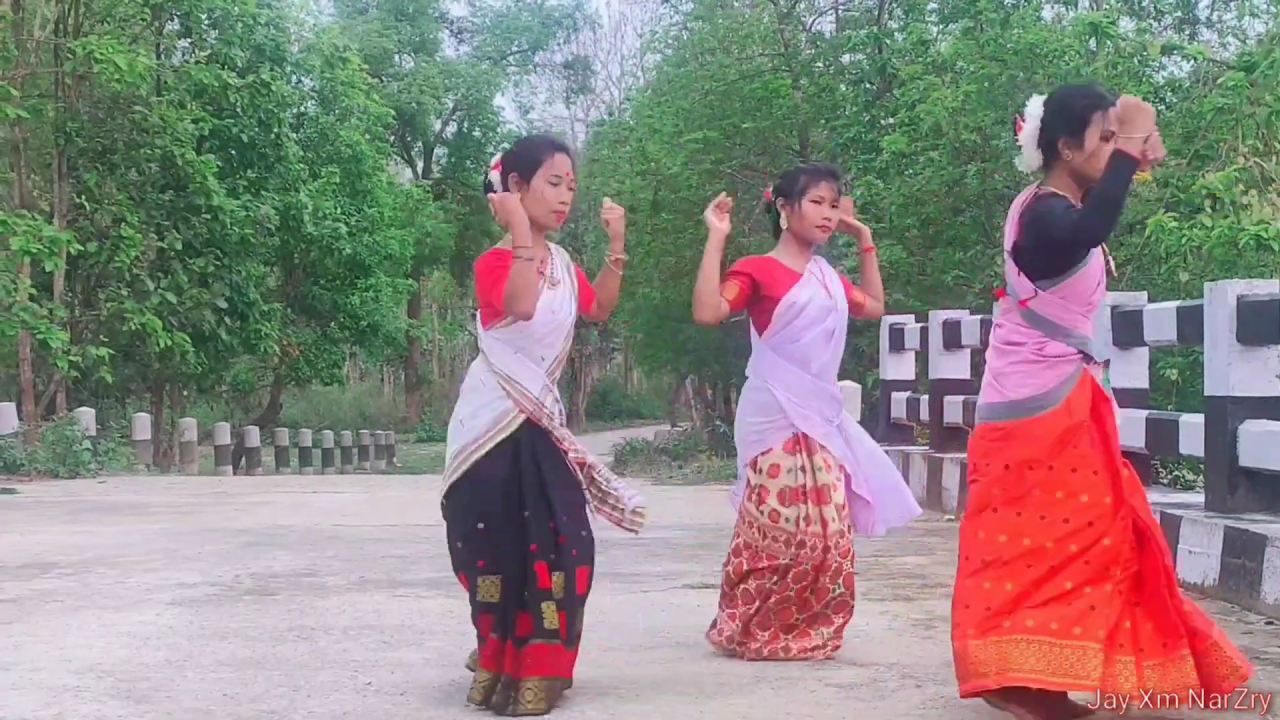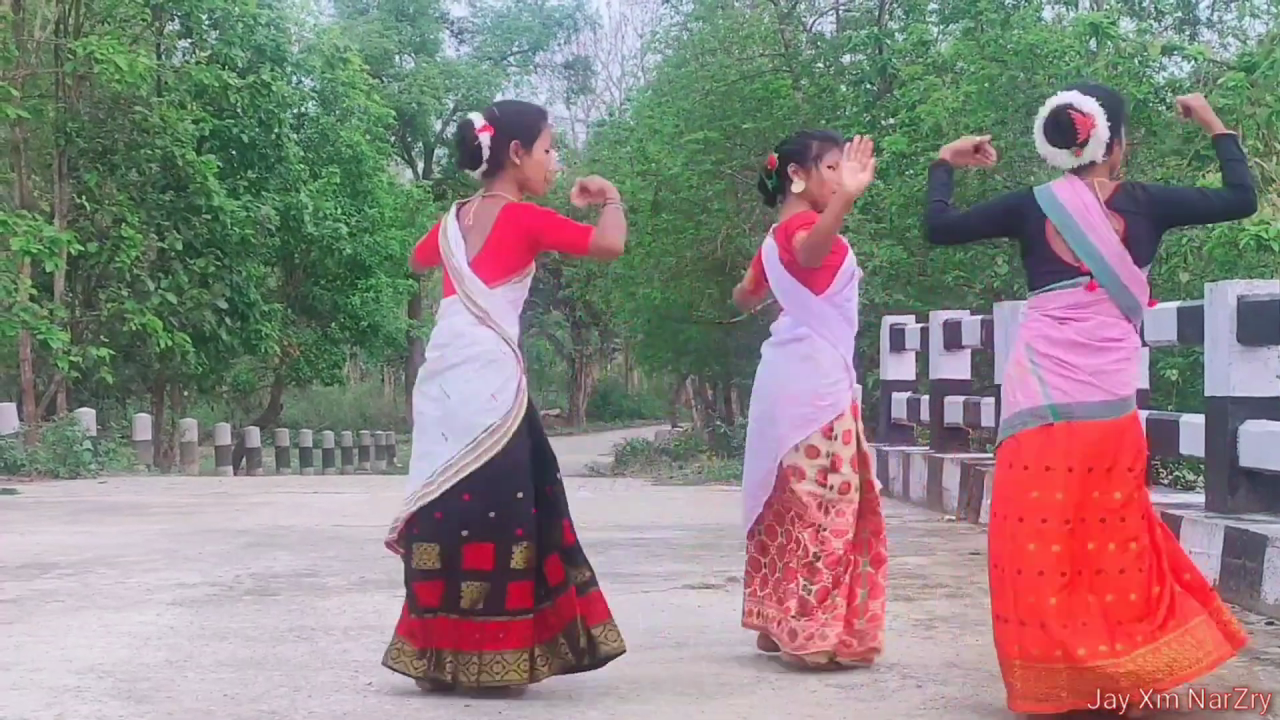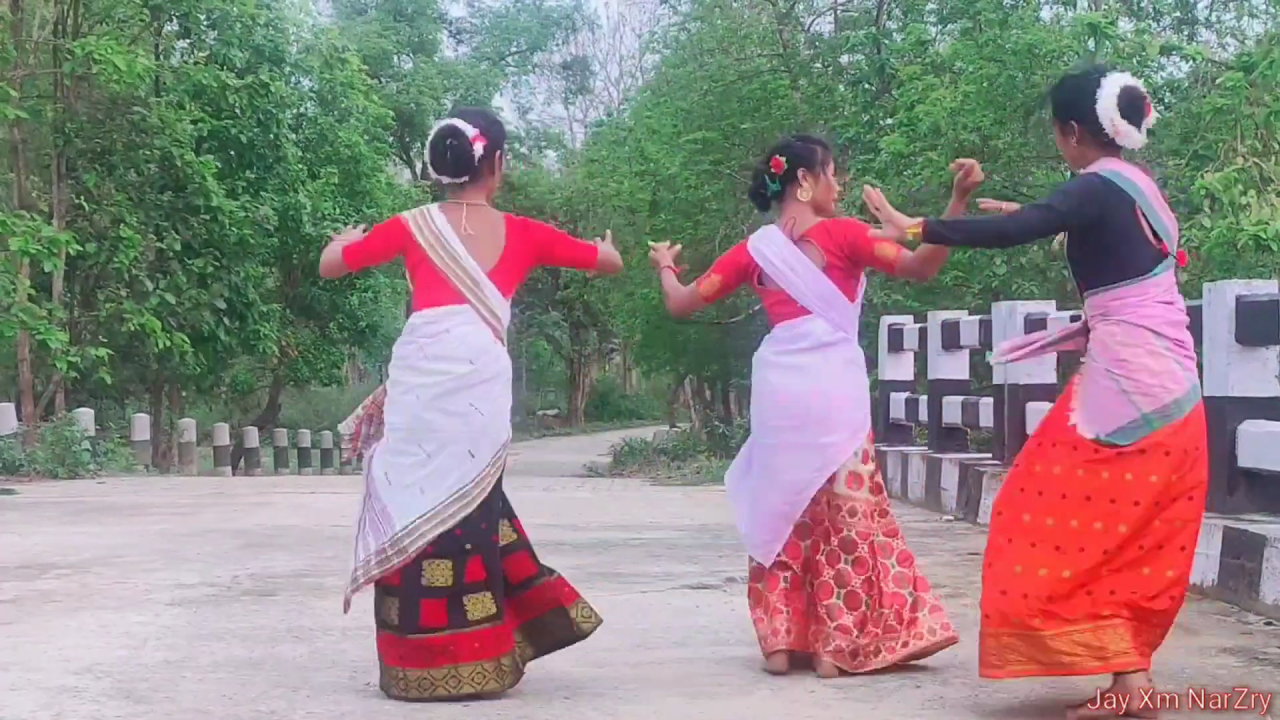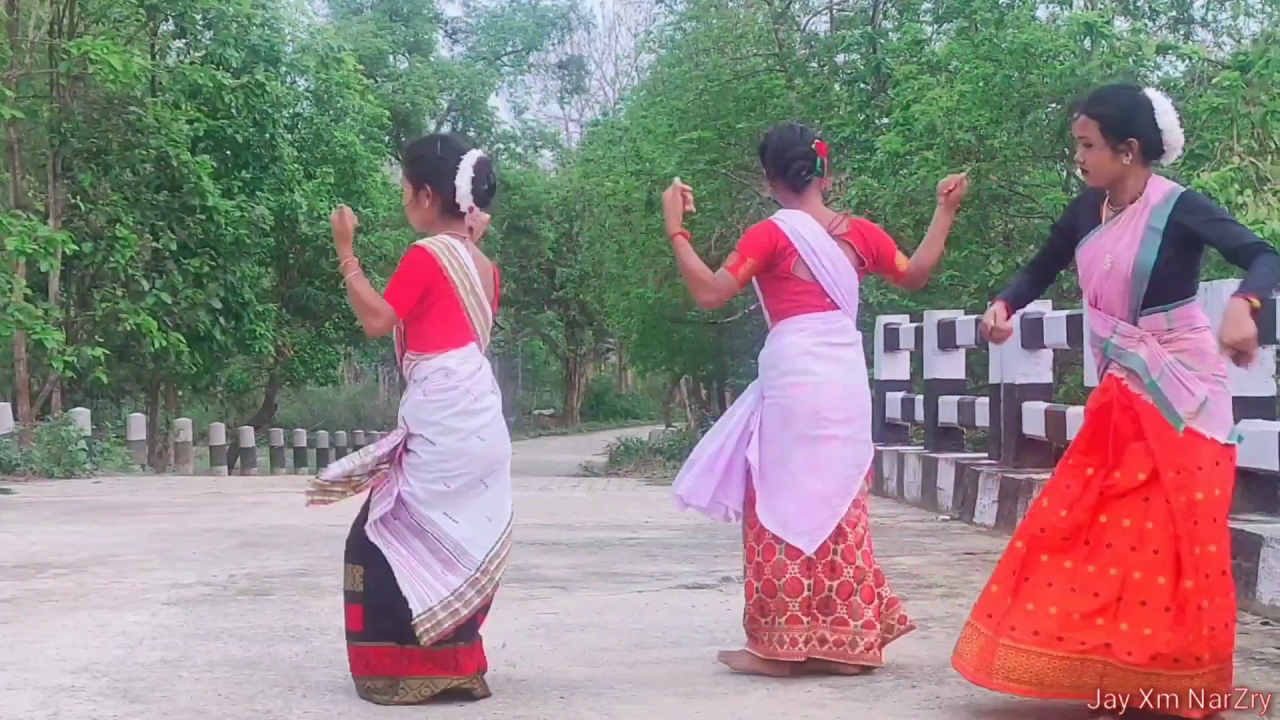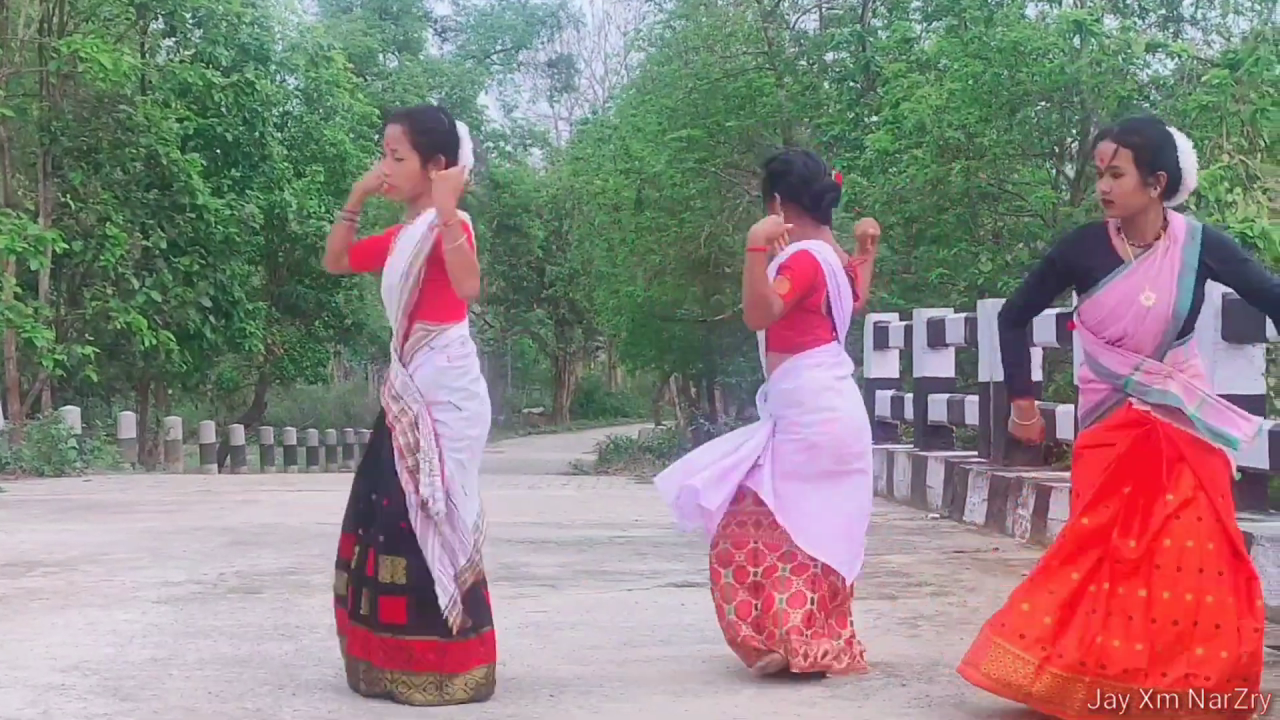
dt=0.2s
person 1, frame 1
left shoulder: (1051, 203)
right shoulder: (1053, 215)
right elbow: (1090, 230)
left wrist: (1131, 160)
right wrist: (1130, 154)
left hip: (1062, 397)
right hip: (1043, 400)
left knee: (1104, 529)
right knee: (1083, 533)
person 1, frame 2
left shoulder: (1030, 203)
right shoulder: (1144, 203)
left elbow: (938, 229)
right elbow: (1241, 200)
left wrist: (943, 164)
right wrist: (1216, 128)
left hip: (1036, 400)
right hip: (1106, 403)
left knee: (1040, 545)
right knee: (1108, 538)
person 1, frame 3
left shoulder: (1096, 188)
right shoulder: (1136, 183)
left elbow: (1021, 229)
left wrist: (918, 229)
right wrist: (1023, 212)
left hip: (1128, 384)
right hip: (1164, 384)
left knee: (1076, 529)
right knee: (1131, 538)
person 1, frame 4
left shoulder: (1182, 208)
right shoulder: (1085, 210)
right elbow: (1041, 270)
right wrist: (1004, 305)
left hip: (1181, 396)
right hip: (1120, 393)
left knee: (1178, 542)
right knee: (1087, 529)
person 1, frame 5
left shoulder: (1200, 243)
right shoulder: (1083, 247)
right elbow: (1015, 316)
right wrist: (1022, 401)
left hip: (1185, 424)
right hip: (1110, 426)
left knee: (1199, 564)
right knee: (1106, 556)
person 2, frame 1
left shoulder: (561, 260)
right shoulder: (495, 260)
left elbow: (600, 309)
right elbow: (522, 308)
left wrist: (616, 244)
right wrist: (519, 233)
left hip: (539, 419)
right hip: (493, 421)
left knee: (562, 540)
right knee: (501, 545)
left ankle: (529, 669)
right ankle: (519, 671)
person 2, frame 2
left shoulder: (456, 216)
right shoulder: (521, 217)
left elbow: (418, 260)
right elbow: (610, 245)
right wrist: (610, 197)
left hip: (451, 375)
right hip: (488, 381)
left knee: (456, 511)
right knee: (501, 508)
left ankle: (437, 648)
right ankle: (497, 653)
person 2, frame 3
left shoulder: (411, 225)
right shoulder: (521, 233)
left elbow: (330, 266)
right elbow: (606, 262)
left wrist: (344, 235)
right wrist: (609, 248)
left hip: (419, 381)
right hip: (480, 384)
left knee: (417, 513)
right knee: (467, 512)
left ankle: (422, 666)
right ankle: (471, 663)
person 2, frame 4
left shoulder: (425, 256)
right shoulder: (477, 261)
left elbow: (378, 322)
left wrist: (346, 253)
left hip: (442, 421)
right hip: (472, 419)
left knee: (388, 536)
right knee: (440, 539)
left ankle: (412, 669)
right ankle: (449, 664)
person 2, frame 5
left shoulder: (451, 226)
right shoulder: (403, 233)
left elbow: (466, 289)
right elbow: (336, 261)
left wrist: (444, 208)
right wrist: (357, 195)
left hip: (441, 394)
right hip: (411, 394)
left knee: (429, 520)
right knee: (382, 515)
left ankle: (441, 669)
right ankle: (411, 660)
person 3, frame 1
left shoulder: (829, 276)
right shoulder: (757, 269)
left elbow: (874, 307)
right elbow: (708, 312)
left wrist: (865, 242)
right wrist: (715, 239)
left hip: (820, 421)
right hip: (775, 421)
left knee: (829, 538)
right knee: (780, 537)
left ankle: (804, 634)
right ankle: (745, 630)
person 3, frame 2
left shoulder: (781, 238)
right shoulder: (803, 224)
left elbow: (743, 297)
right elbow: (812, 250)
right wrist: (848, 196)
left hip: (800, 387)
right hip: (816, 387)
left knee: (792, 509)
right knee: (830, 510)
left ankle: (784, 625)
right ankle: (814, 633)
person 3, frame 3
left shoulder: (753, 248)
right shoulder: (841, 233)
left elbow: (681, 305)
right elbow: (919, 266)
left wrist: (664, 268)
right wrist: (959, 200)
left hip: (778, 389)
right hip: (834, 390)
left knee: (785, 518)
right knee: (848, 520)
left ankle: (782, 641)
right ankle: (838, 645)
person 3, frame 4
left shoulder: (771, 233)
right shoulder: (859, 233)
left elbow: (709, 295)
right elbow: (915, 275)
left wrist: (674, 228)
right wrist: (946, 210)
left hip: (794, 385)
right hip: (844, 386)
left knee: (783, 512)
right knee: (835, 512)
left ankle: (782, 646)
right ankle: (846, 642)
person 3, frame 5
left shoulder: (802, 259)
right shoulder: (835, 259)
left elbow: (761, 313)
right elbow: (852, 301)
left wrist: (758, 251)
right wrist: (866, 252)
left hip: (805, 416)
right hip: (829, 414)
left knee: (750, 533)
right knee: (807, 536)
left ankle: (790, 645)
right ankle: (817, 646)
